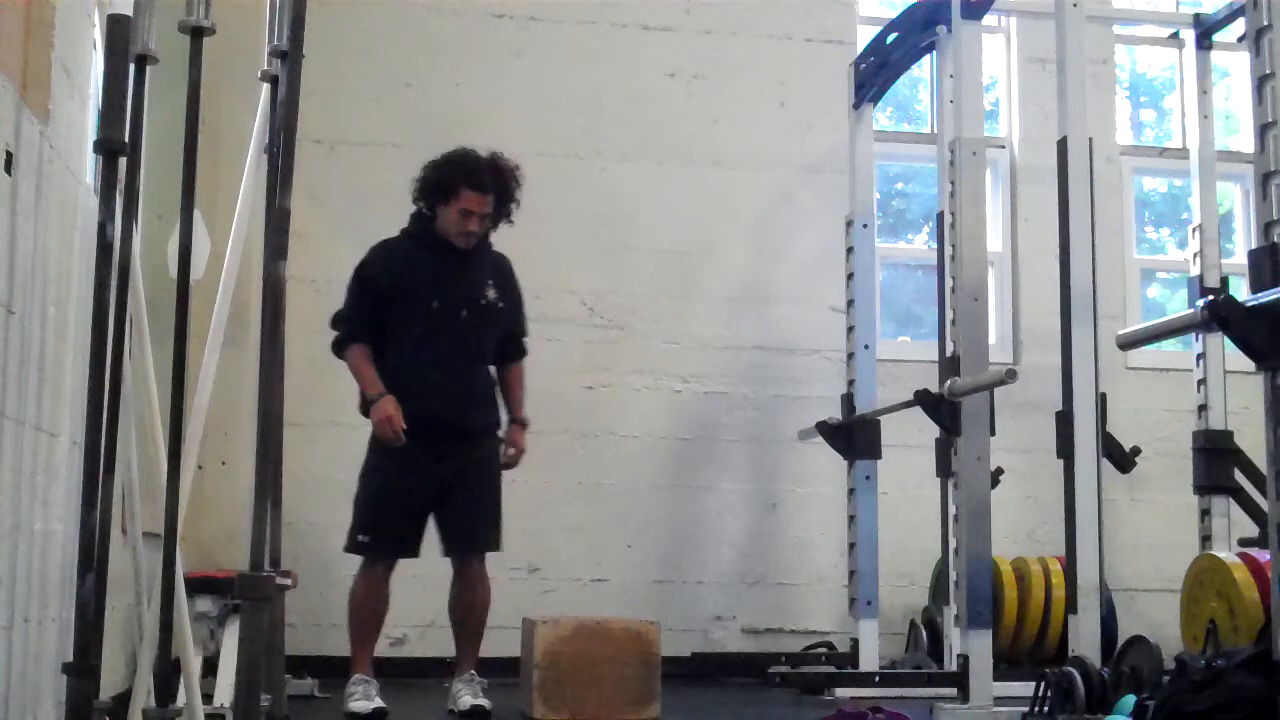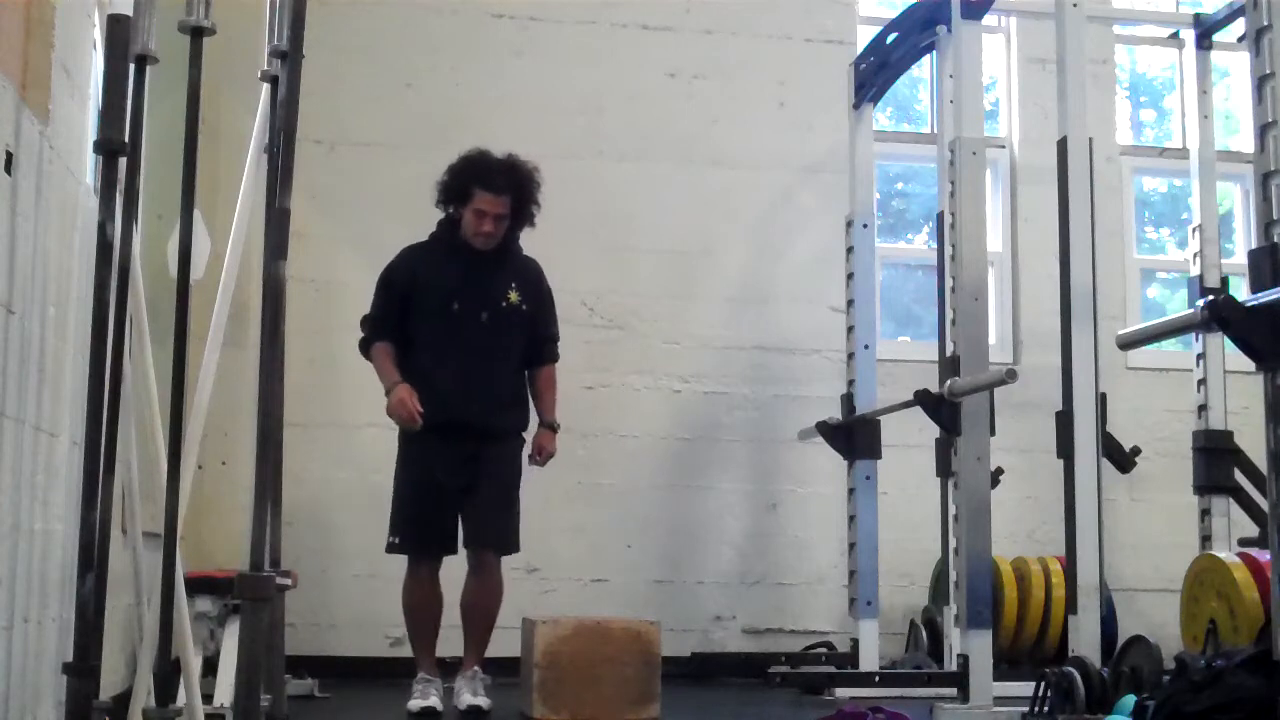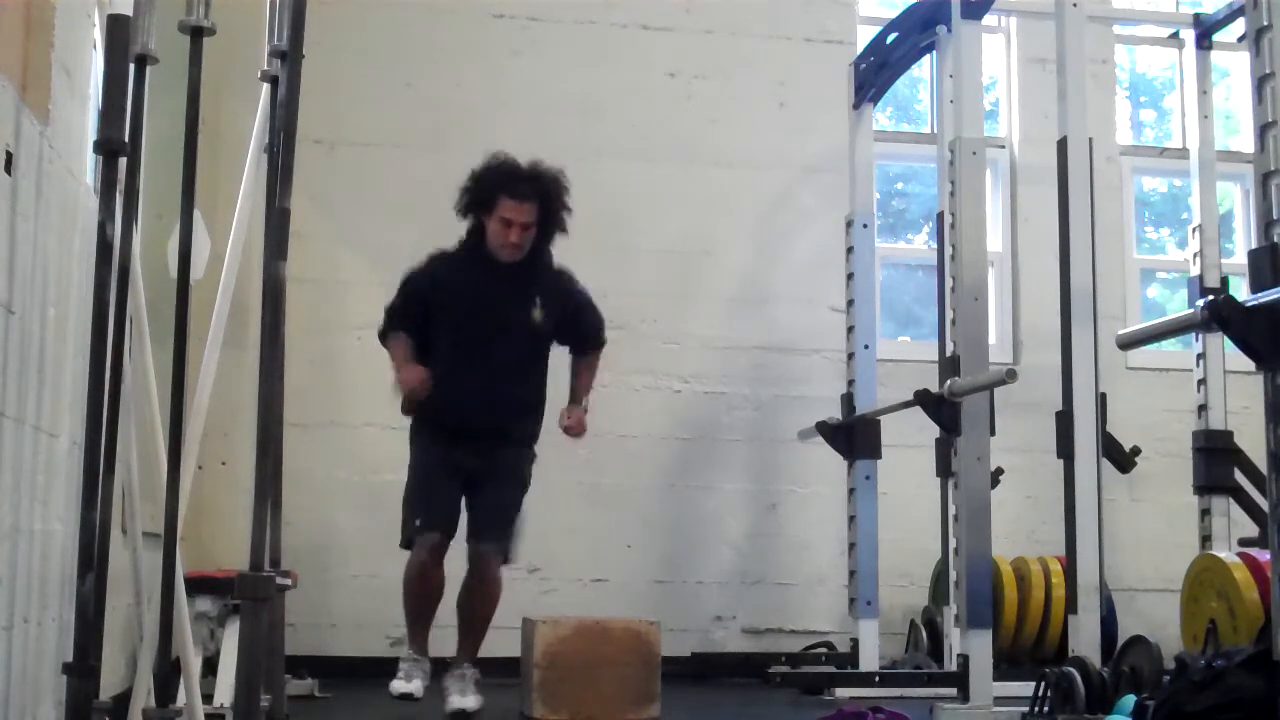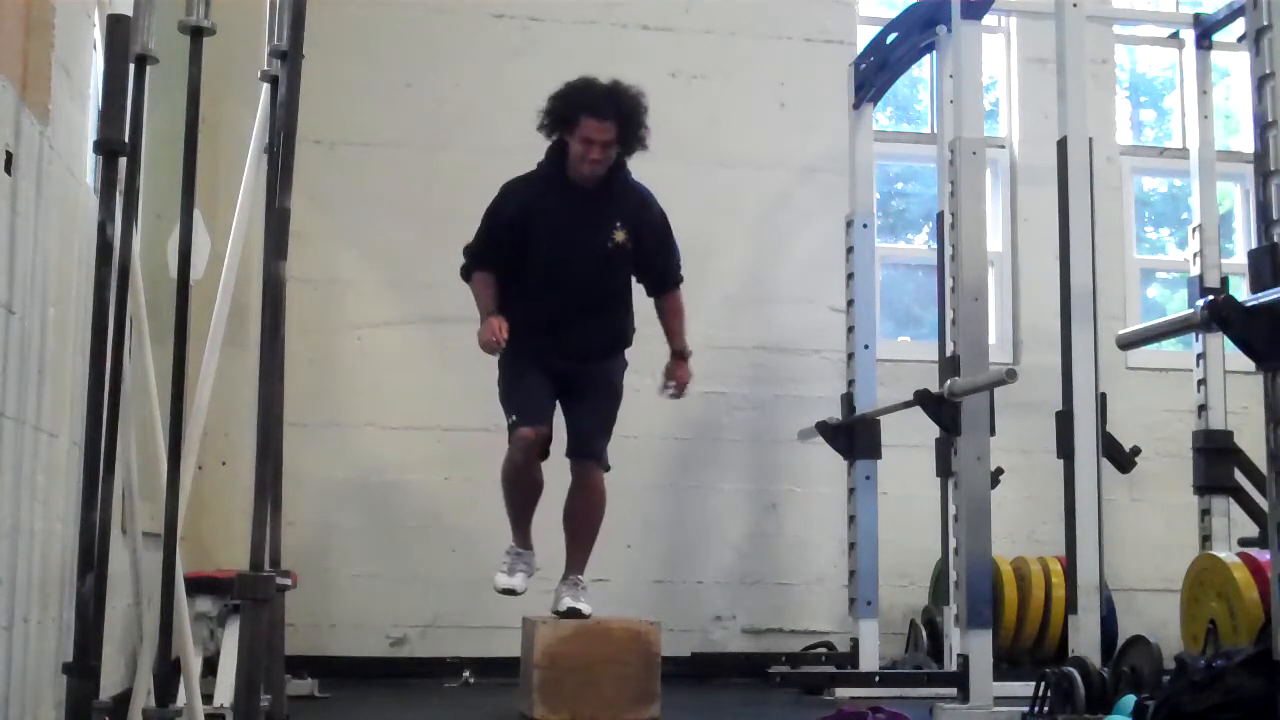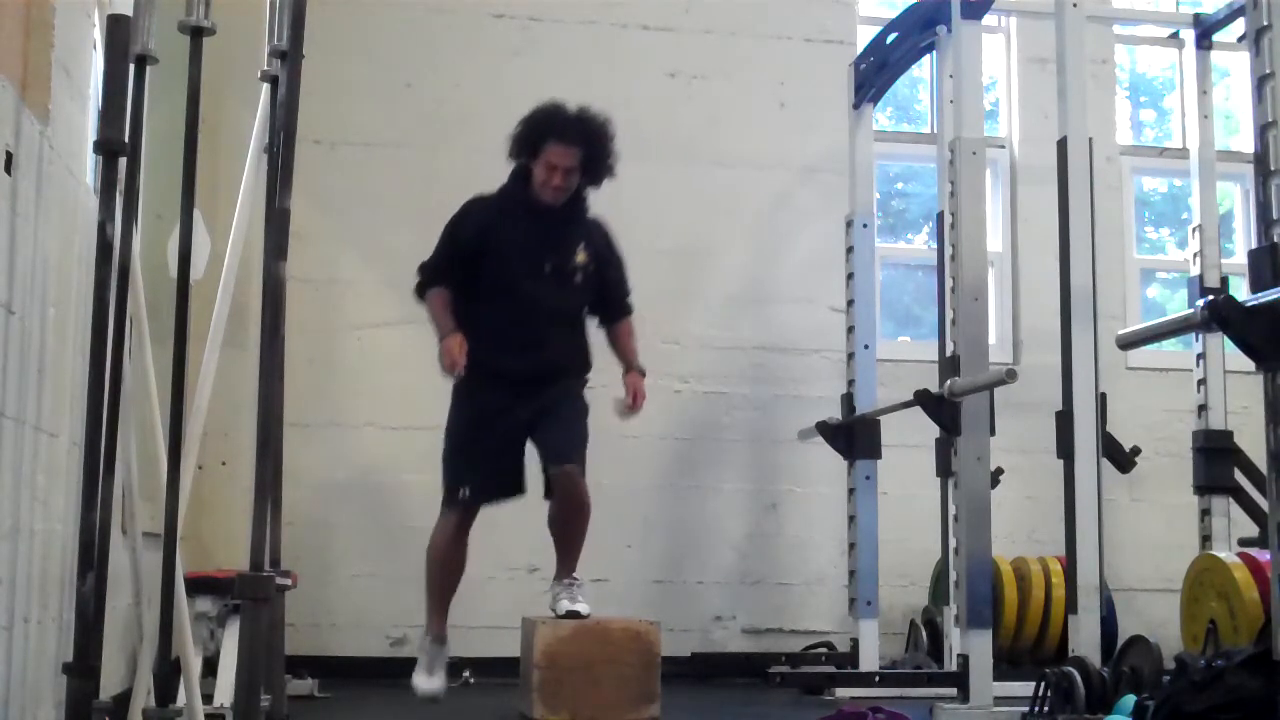
dt=1s
person 1, frame 1
left shoulder: (497, 271)
right shoulder: (390, 259)
left elbow: (510, 353)
right elbow: (352, 336)
left wrist: (517, 420)
right wrist: (377, 395)
left hip: (473, 442)
right hip: (403, 438)
left knee: (472, 559)
right knee: (378, 560)
person 1, frame 2
left shoulder: (526, 276)
right shoulder: (415, 264)
left elbow: (542, 357)
right elbow: (378, 334)
left wrist: (547, 423)
right wrist: (395, 384)
left hip: (498, 441)
right hip: (428, 438)
left knee: (487, 556)
right knee: (424, 561)
left ankle: (471, 673)
person 1, frame 3
left shoulder: (557, 287)
right shoulder: (442, 274)
left elbow: (588, 337)
right elbow: (396, 325)
left wrist: (577, 401)
right wrist: (406, 365)
left hip: (506, 446)
right hip: (440, 437)
left knee: (487, 554)
right knee: (428, 542)
left ankle: (463, 670)
right ankle: (415, 653)
person 1, frame 4
left shoulder: (637, 206)
right shoulder: (524, 195)
left elbow: (665, 283)
right elbow: (481, 263)
left wrist: (678, 353)
right wrist: (491, 315)
left hip: (599, 358)
right hip: (529, 350)
left knee: (588, 465)
right knee: (528, 439)
left ankle: (573, 583)
right ankle: (521, 549)
person 1, frame 5
left shoulder: (591, 236)
right shoulder: (483, 216)
left elbow: (615, 308)
right elbow: (436, 279)
left wrist: (632, 368)
right wrist: (449, 333)
left hip: (558, 383)
right hip: (487, 383)
left knee: (570, 479)
right knee: (457, 512)
left ankle: (566, 582)
right ankle: (433, 646)
